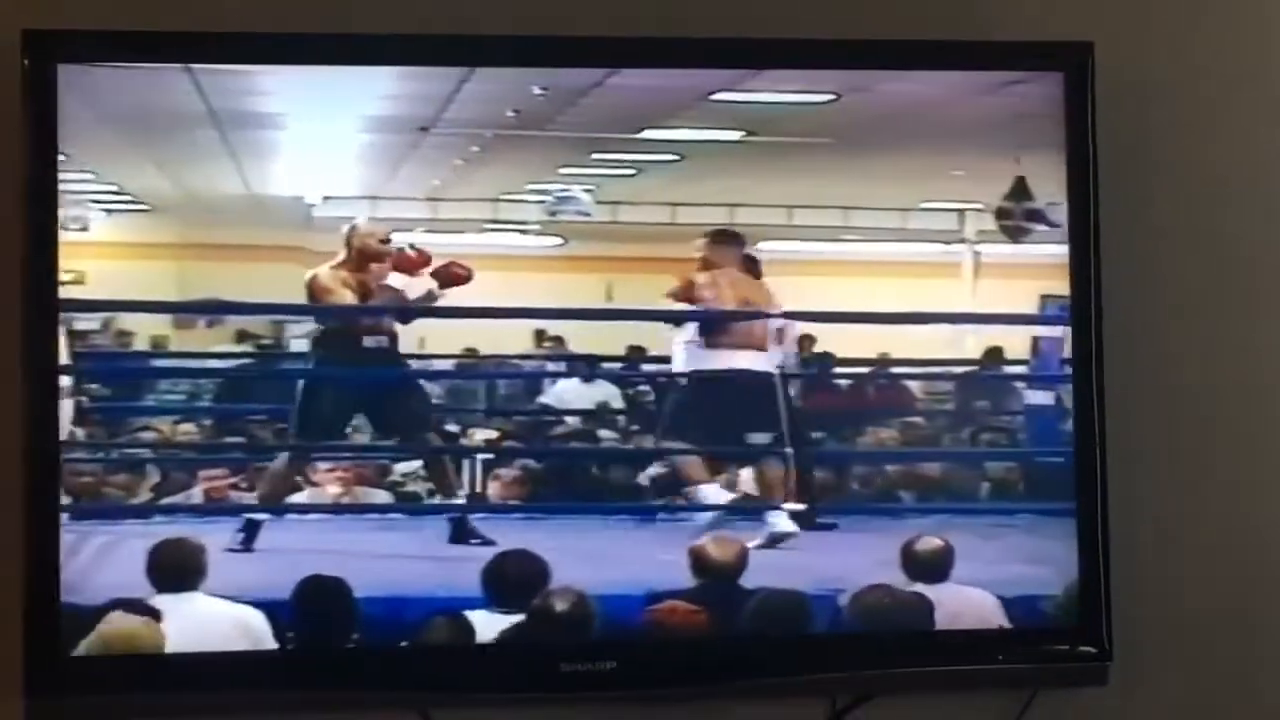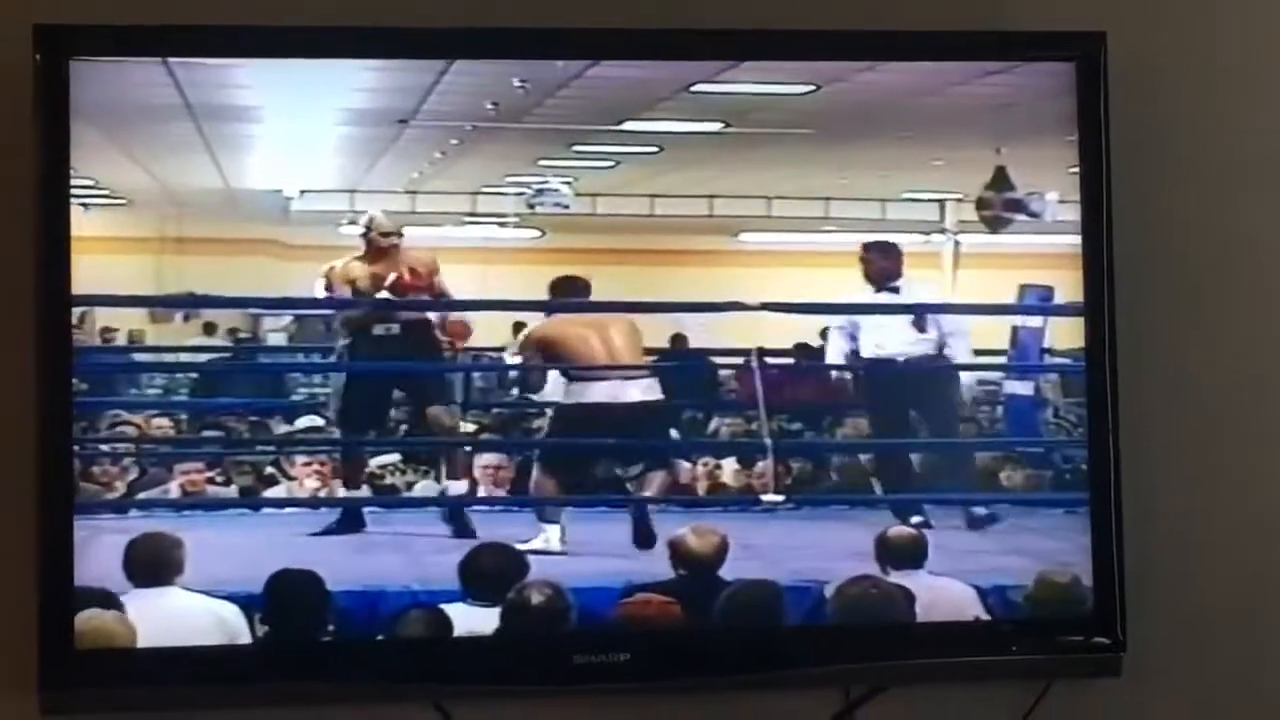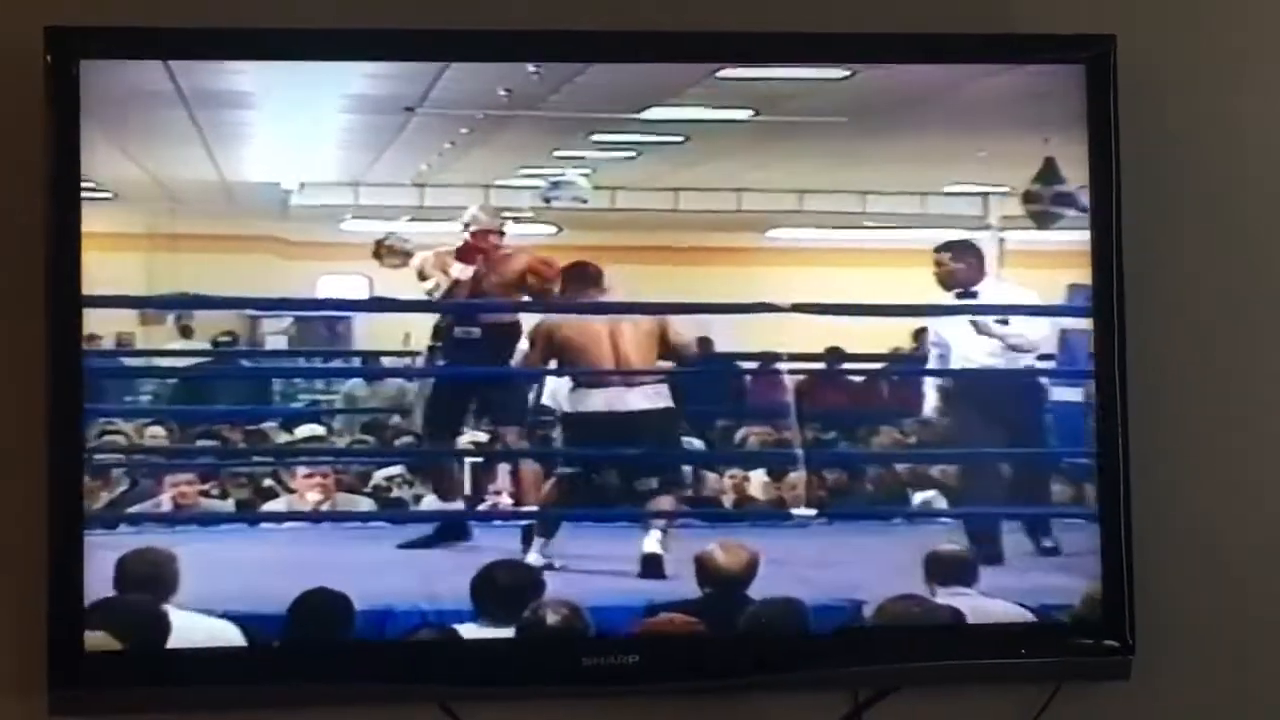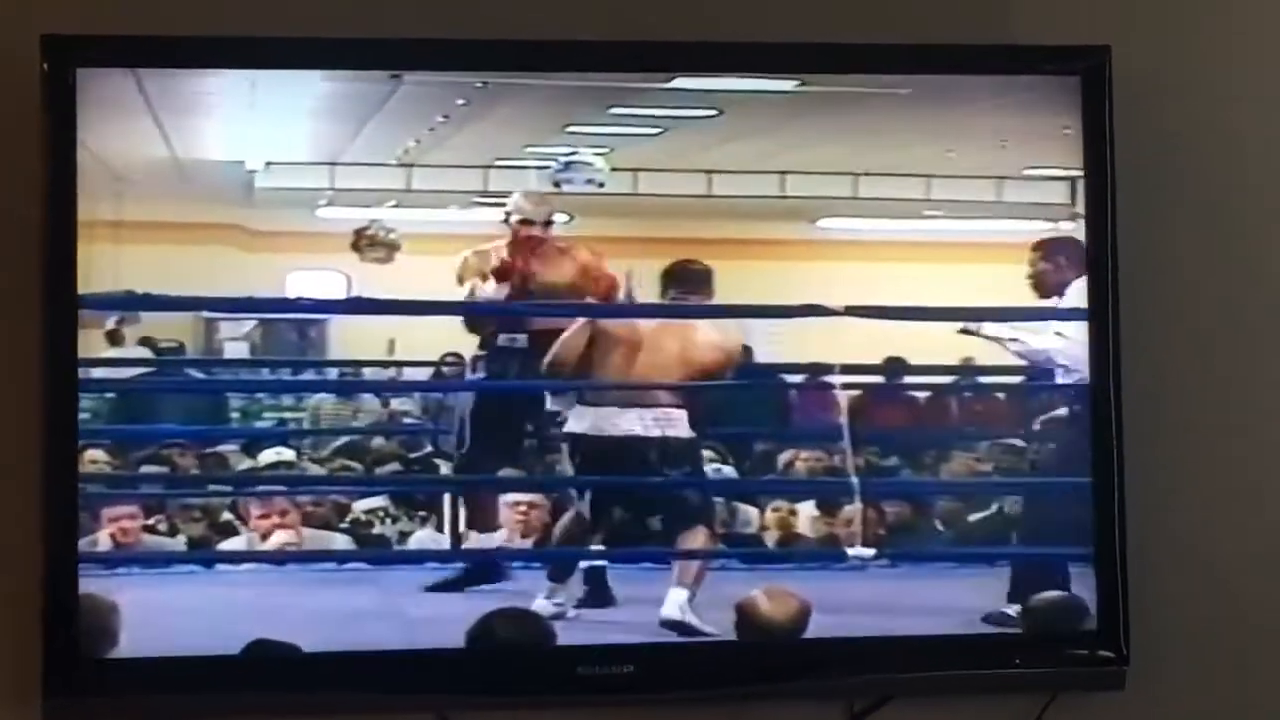
dt=0.7s
person 1, frame 1
left shoulder: (382, 271)
right shoulder: (324, 278)
left elbow: (404, 312)
right elbow: (359, 319)
left wrist: (435, 286)
right wrist: (395, 282)
left hip: (382, 361)
right hip: (337, 366)
left knee: (430, 442)
right knee: (301, 450)
left ankle: (460, 524)
person 1, frame 2
left shoulder: (423, 263)
right shoulder: (341, 271)
left elbow: (443, 298)
right elbow: (346, 320)
left wrist: (449, 320)
right wrist: (384, 296)
left hip: (417, 347)
right hip: (369, 352)
right knee: (353, 434)
left ankle: (456, 508)
right ankle: (351, 513)
person 1, frame 3
left shoulder: (519, 262)
right shoulder: (435, 261)
left elbow: (547, 299)
right elbow: (443, 304)
left wrist: (549, 282)
right wrist: (463, 266)
left hip: (500, 352)
right hip: (454, 352)
left knee: (511, 438)
right knee: (436, 438)
right ankle: (453, 522)
person 1, frame 4
left shoulder: (577, 259)
right shoulder: (479, 260)
right elbow: (473, 318)
left wrist: (610, 296)
right wrist: (497, 283)
right hip: (500, 366)
right knee: (472, 465)
right ankle: (487, 560)
person 2, frame 1
left shoulder: (709, 280)
right shoulder: (760, 289)
left elbow: (720, 310)
right elbow: (779, 333)
left wrist: (687, 308)
left hip: (720, 371)
right hip: (761, 372)
left knee: (676, 438)
right knee: (763, 450)
left ankle: (712, 497)
right ankle: (778, 518)
person 2, frame 2
left shoulder: (539, 333)
right shoulder: (624, 320)
left hip: (588, 400)
right hip: (643, 396)
left knee: (547, 466)
right knee: (656, 466)
left ankle: (550, 535)
right ankle: (644, 503)
person 2, frame 3
left shoulder: (552, 324)
right shoulder: (648, 315)
left elbow: (525, 372)
right elbow: (688, 354)
left hip: (592, 408)
right hip: (650, 406)
left knee: (567, 479)
right knee: (663, 486)
left ankle: (537, 551)
right ankle: (654, 542)
person 2, frame 4
left shoulder: (607, 315)
right shoulder: (723, 344)
left elbow: (556, 362)
left wrist: (573, 392)
left hip: (591, 427)
right hip: (659, 433)
left knee: (588, 514)
right knee: (695, 522)
left ankle: (550, 596)
right ankle: (677, 603)
person 3, frame 1
left shoulder: (774, 312)
right shoulder: (714, 311)
left elbow: (788, 352)
right elbow: (687, 345)
right wrist: (684, 378)
left hip: (769, 382)
right hip: (725, 383)
person 3, frame 2
left shoulder: (927, 297)
right shoulder: (859, 302)
left elbow: (955, 335)
right elbow: (840, 332)
left wrist: (964, 376)
right wrist: (836, 360)
left hip: (926, 371)
right hip: (882, 376)
left knee: (947, 435)
right knee: (891, 444)
left ankle: (974, 504)
right ankle: (909, 511)
person 3, frame 3
left shoulder: (1015, 296)
left elbow: (1035, 336)
right elbow: (936, 356)
left wrist: (993, 329)
right wrist: (931, 398)
left hip: (1016, 387)
right hip: (968, 391)
left knee: (1031, 463)
right knee: (976, 463)
left ankle: (1042, 532)
right ankle: (985, 542)
person 3, frame 4
left shoulder: (1079, 303)
right shoulder: (1071, 303)
left elbow: (1066, 353)
left wrist: (995, 331)
right wrist: (1068, 409)
left hip: (1089, 416)
right hip: (1086, 414)
left knee: (1049, 502)
